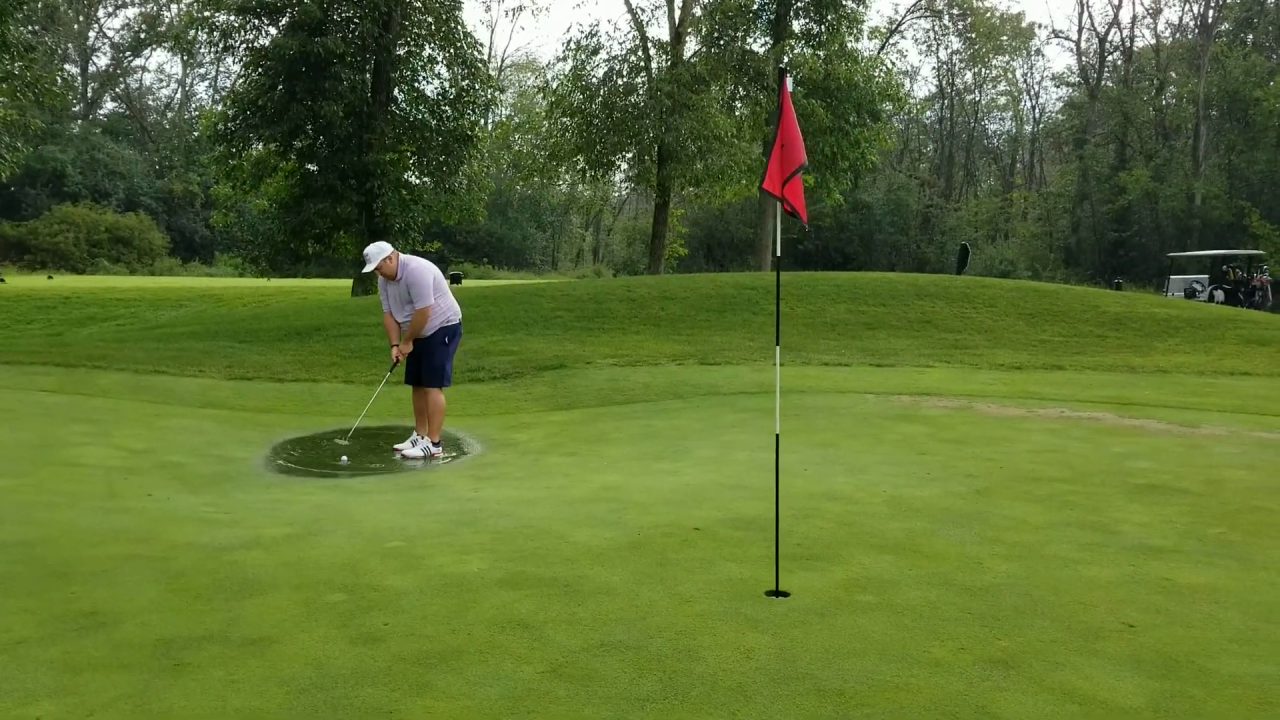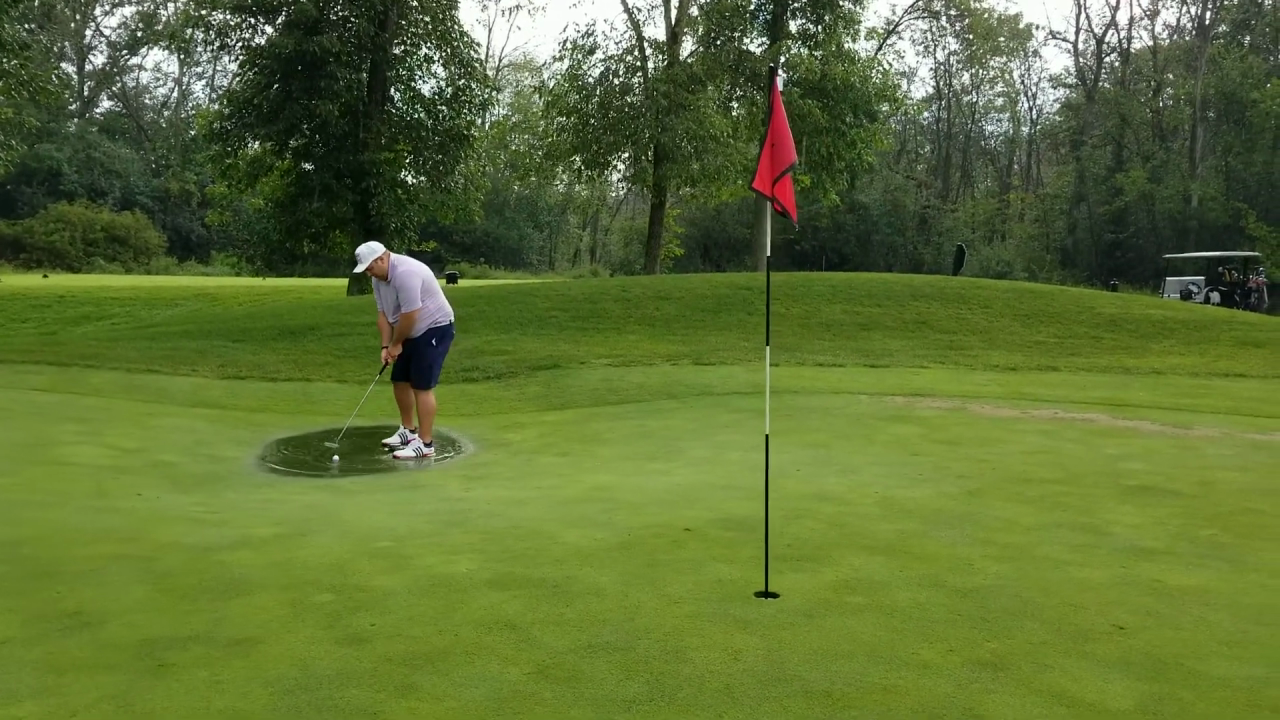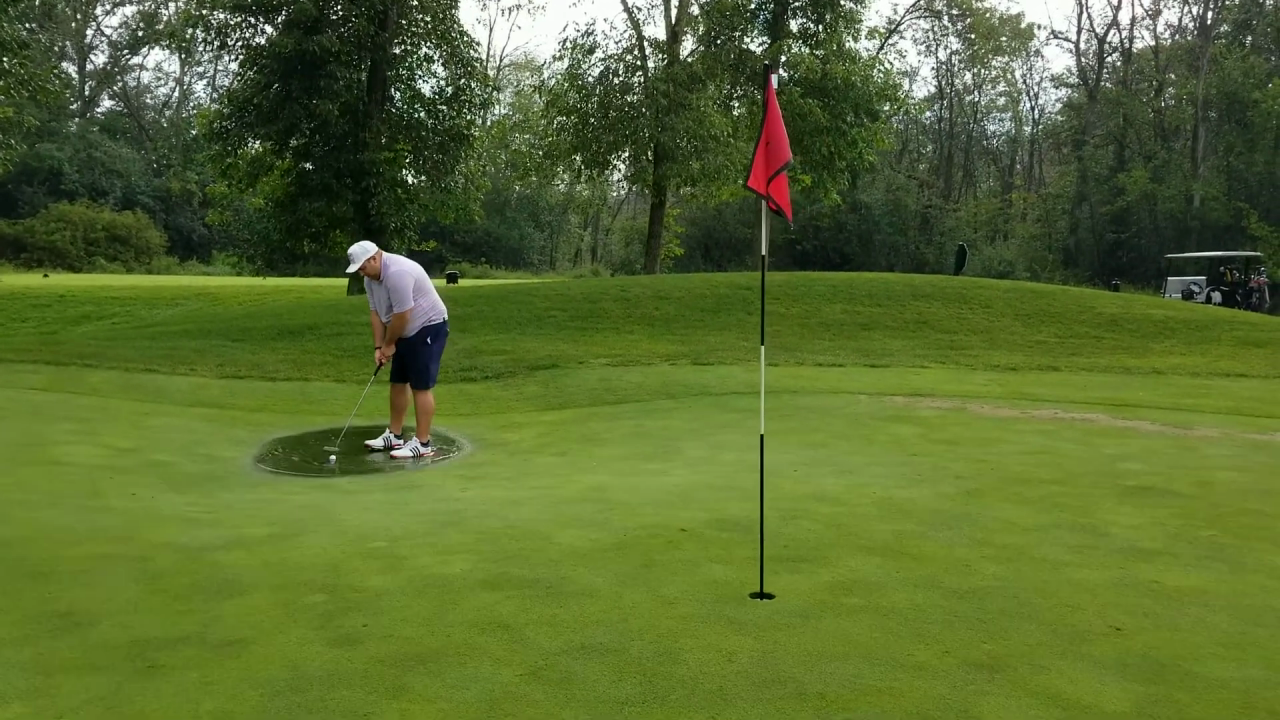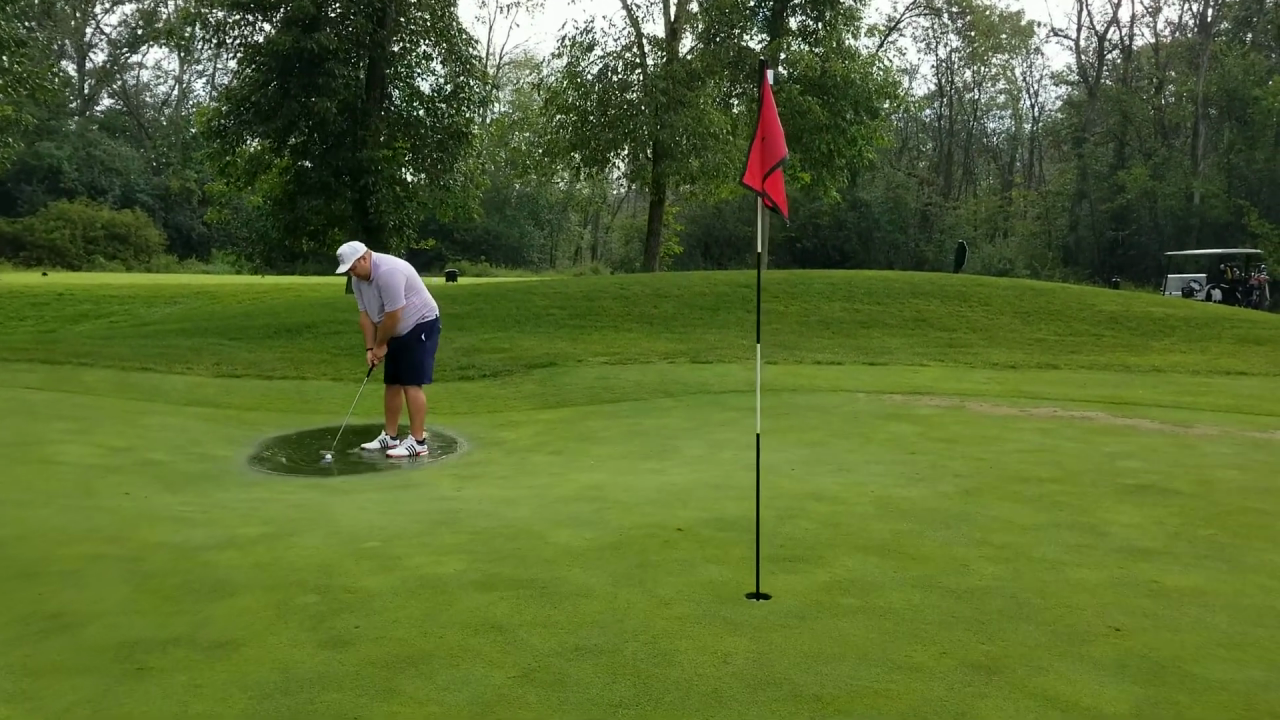
dt=0.2s
person 1, frame 1
left shoulder: (417, 270)
right shoulder: (384, 280)
left elbow: (423, 312)
right elbow: (388, 314)
left wrist: (406, 341)
right wrist: (395, 345)
left hip: (442, 329)
right hip: (418, 335)
left knee: (432, 386)
right knee: (418, 386)
left ankle: (433, 444)
right ankle: (420, 435)
person 1, frame 2
left shoulder: (406, 273)
right shoulder: (379, 278)
left elbow: (409, 316)
right elbow: (383, 313)
left wrist: (395, 344)
right wrist: (385, 346)
left hip: (434, 329)
right hip: (412, 333)
left knee: (422, 387)
right knee: (400, 381)
left ankle: (425, 444)
right ankle: (409, 431)
person 1, frame 3
left shoulder: (398, 272)
right shoulder: (371, 278)
left elbow: (401, 316)
right elbow: (376, 313)
left wrist: (388, 344)
right wrist: (378, 347)
left hip: (428, 328)
right hip: (406, 332)
left knee: (421, 387)
right knee: (398, 383)
left ankle: (422, 443)
right ankle: (394, 435)
person 1, frame 4
left shoulder: (389, 271)
right shoulder: (359, 280)
left elbow: (393, 315)
right elbow: (365, 315)
left wrist: (380, 345)
right wrist: (370, 348)
left hip: (421, 326)
right hip: (397, 333)
left knee: (412, 385)
right knee: (392, 384)
left ankle: (417, 442)
right ankle: (390, 437)
